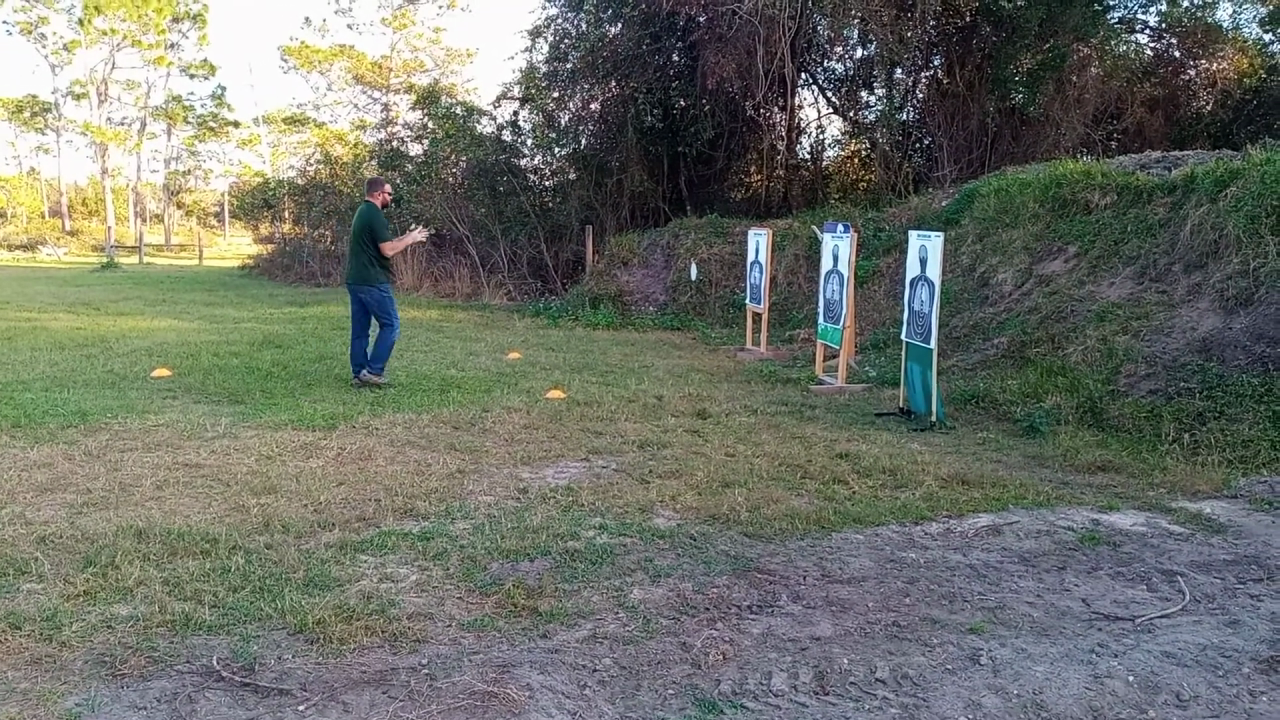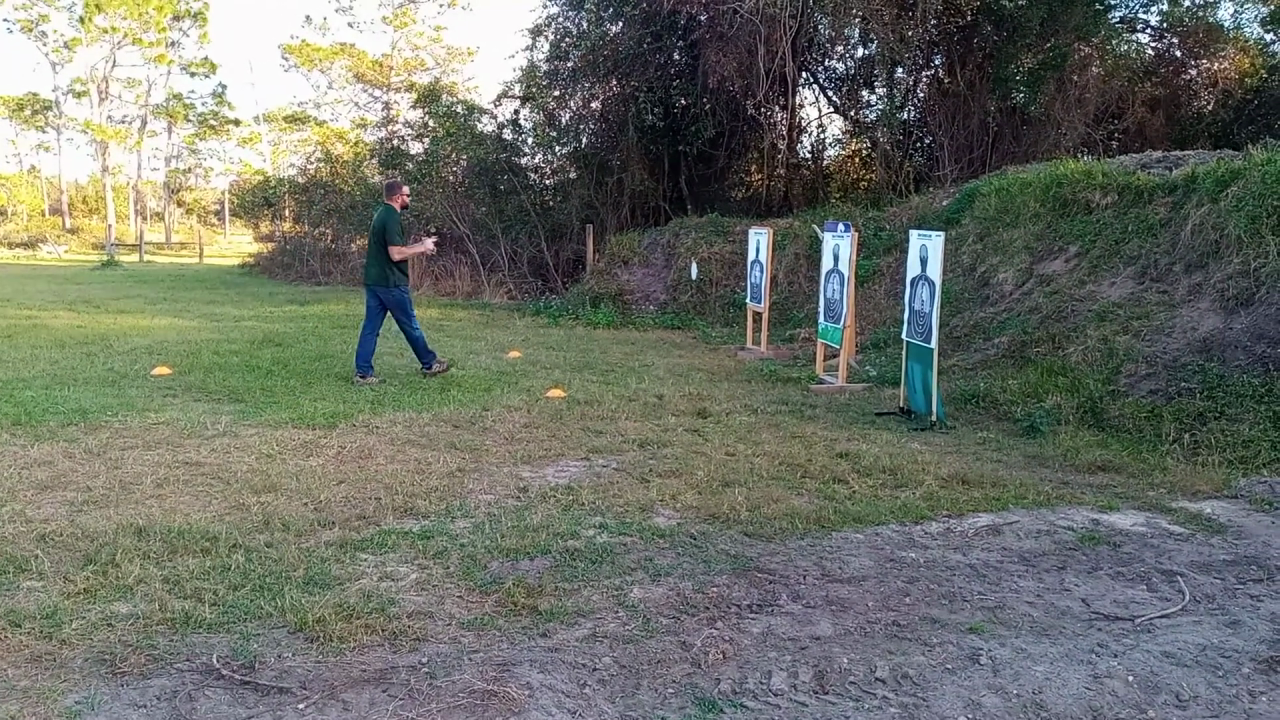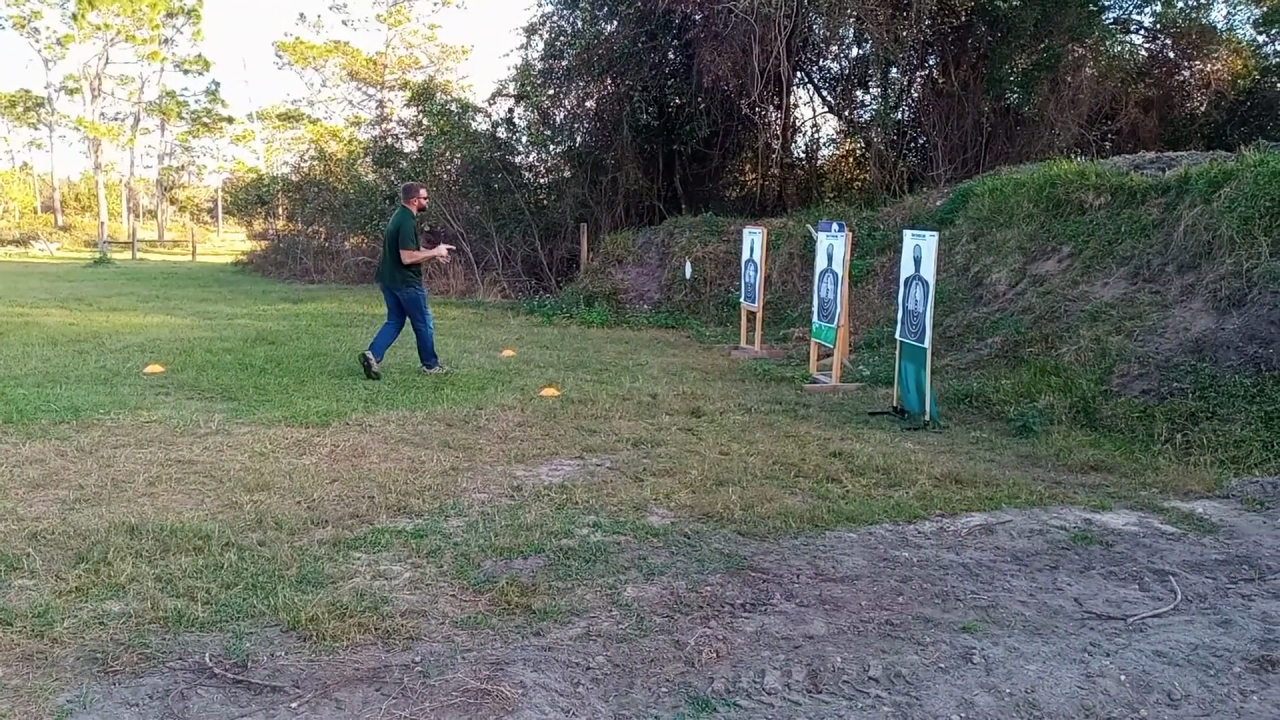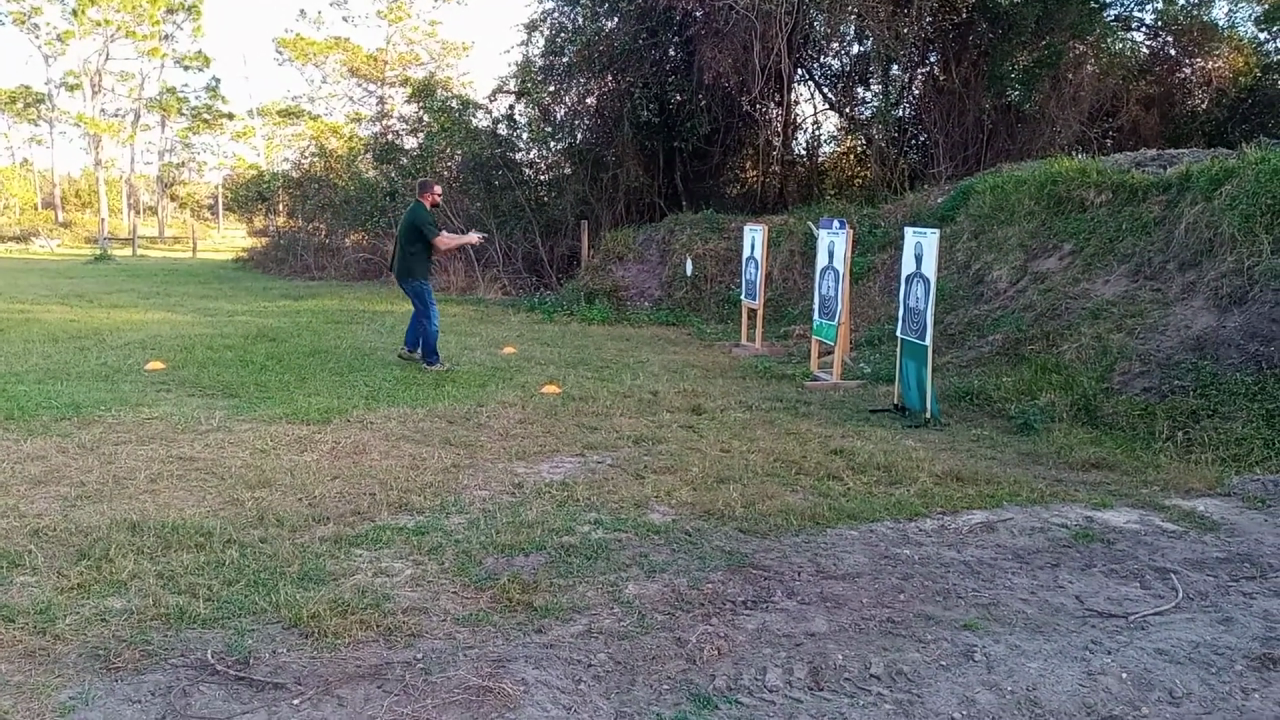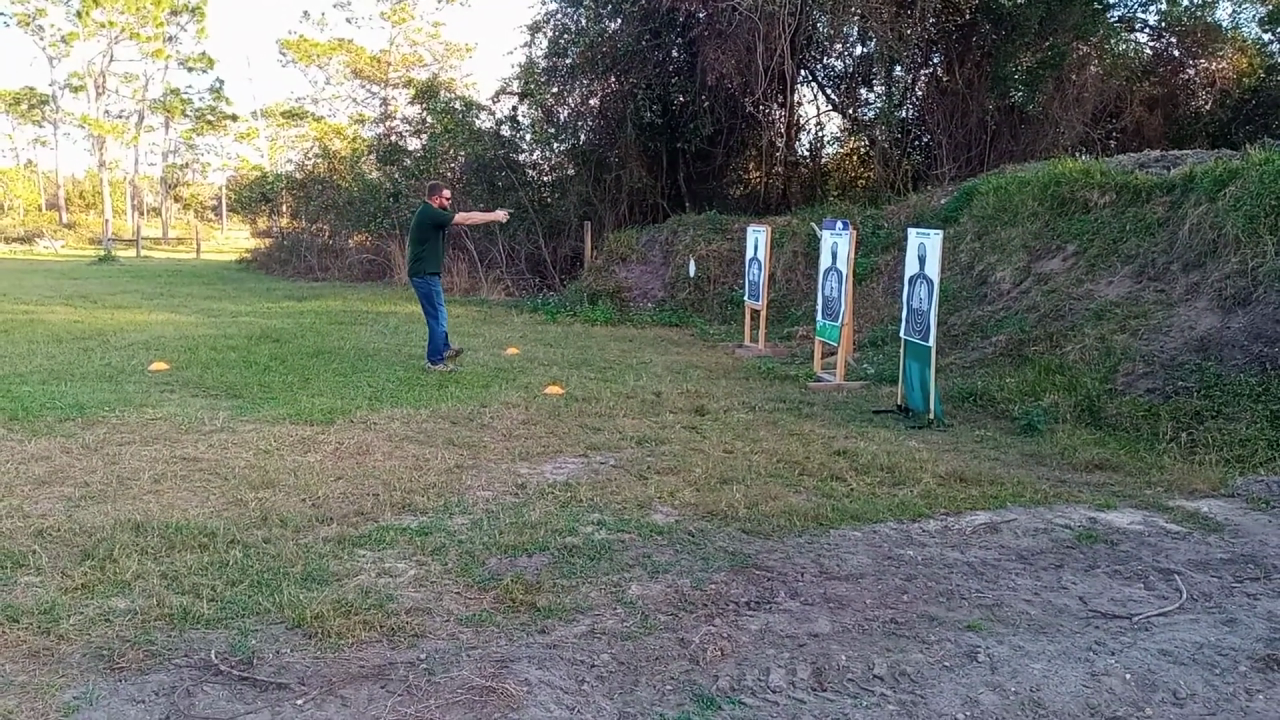
dt=0.2s
person 1, frame 1
left shoulder: (362, 213)
right shoulder: (375, 216)
right elbow: (388, 250)
left wrist: (405, 237)
right wrist: (410, 239)
left hip: (355, 281)
right hip: (373, 282)
left knee: (360, 330)
right knee: (390, 326)
left ankle: (360, 374)
right ankle: (373, 371)
person 1, frame 2
left shoulder: (382, 214)
right shoulder: (391, 219)
right elbow: (396, 254)
left wrist: (419, 246)
right wrist: (422, 248)
left hip: (373, 281)
right hip: (391, 283)
left knee: (371, 327)
right knee: (410, 325)
left ankle: (363, 373)
right ankle: (430, 364)
person 1, frame 3
left shoulder: (401, 216)
right shoulder: (407, 222)
right elbow: (407, 257)
left wrist: (435, 252)
right wrist: (434, 253)
left hip: (389, 280)
right hip: (406, 282)
left knee: (395, 322)
right knee: (423, 324)
left ankle: (373, 354)
right ankle: (430, 366)
person 1, frame 4
left shoulder: (419, 211)
right shoulder: (421, 215)
left elbow: (442, 235)
right elbow: (441, 244)
left wrist: (465, 237)
right wrist: (466, 239)
left hip: (405, 272)
right hip: (414, 275)
left knee: (420, 311)
right knee: (430, 318)
left ankle: (409, 348)
right ankle: (431, 362)
person 1, frame 5
left shoulder: (432, 213)
right shoulder: (430, 214)
left elbow: (465, 216)
right elbow: (466, 219)
left wrist: (493, 214)
right wrist: (494, 217)
left hip: (426, 272)
right hip: (425, 274)
left knee: (436, 314)
right knee: (437, 316)
left ankle: (444, 349)
right ankle: (435, 361)
